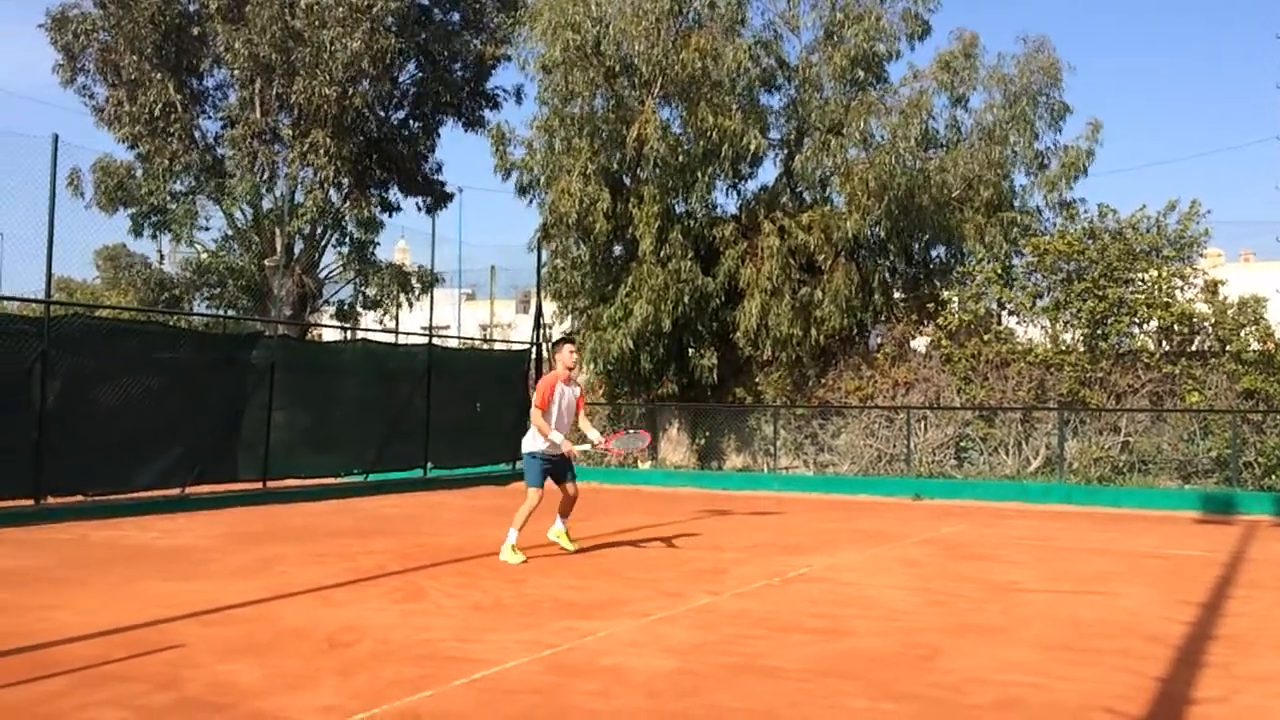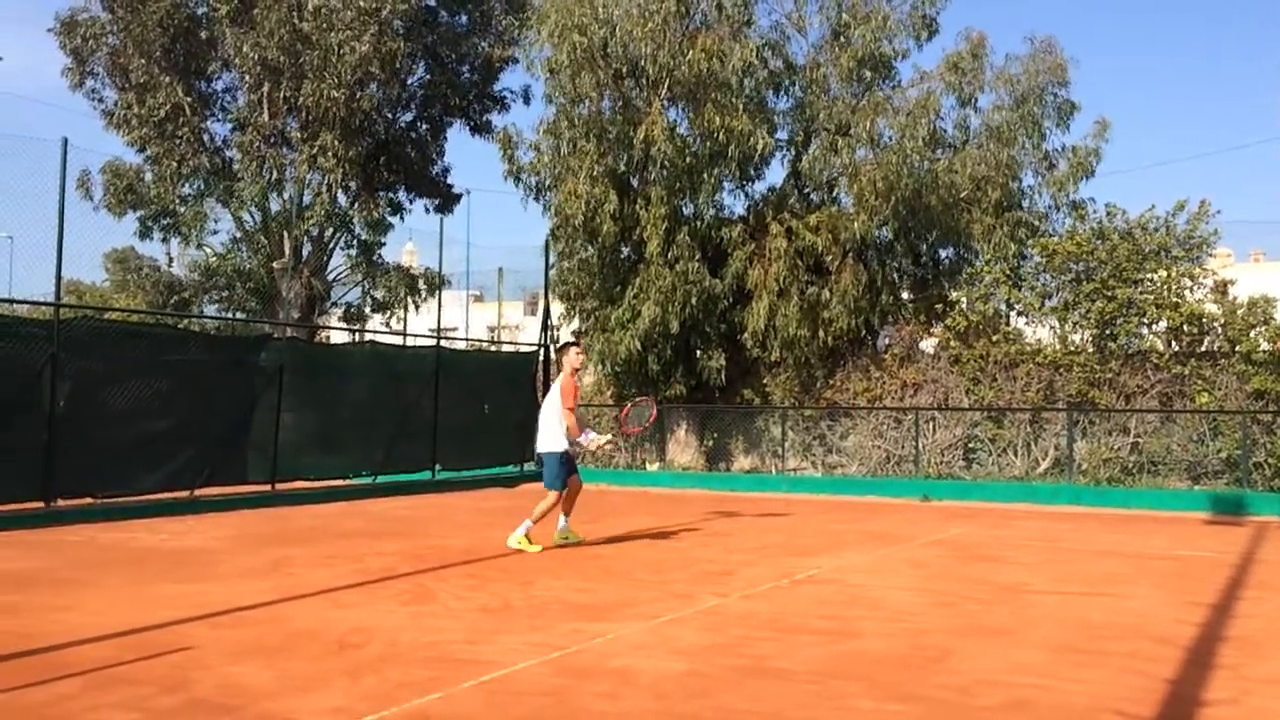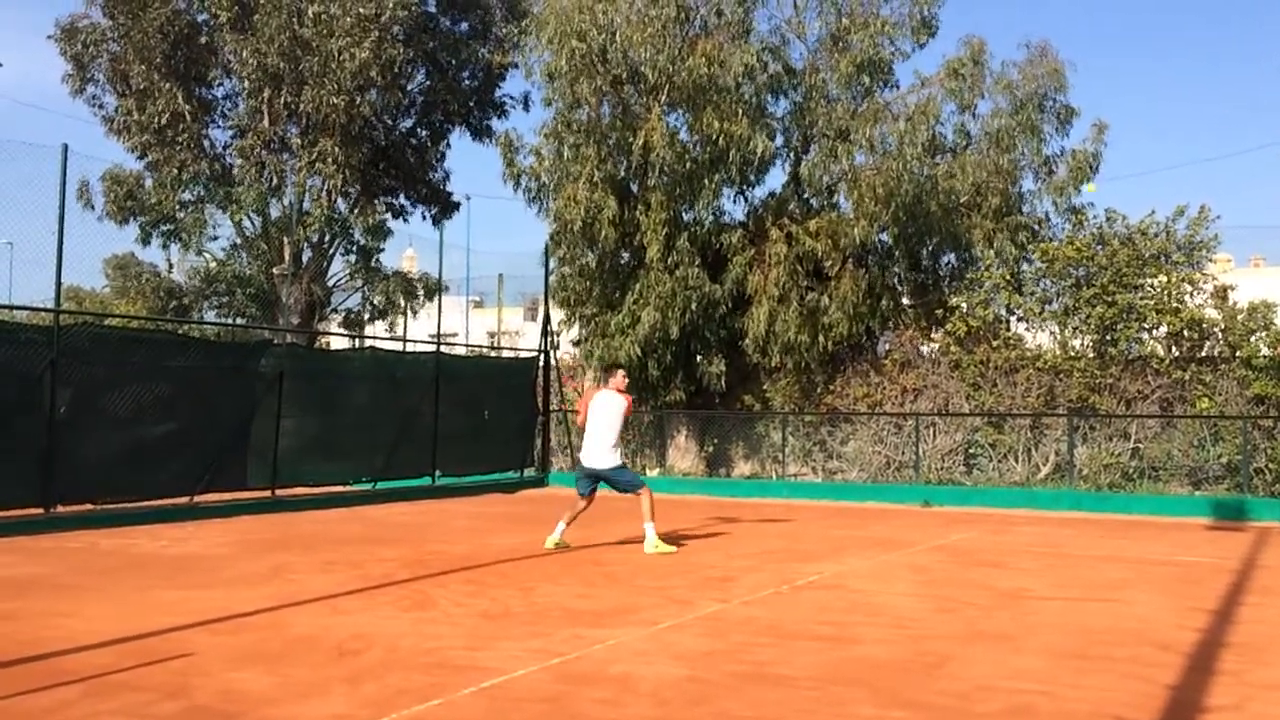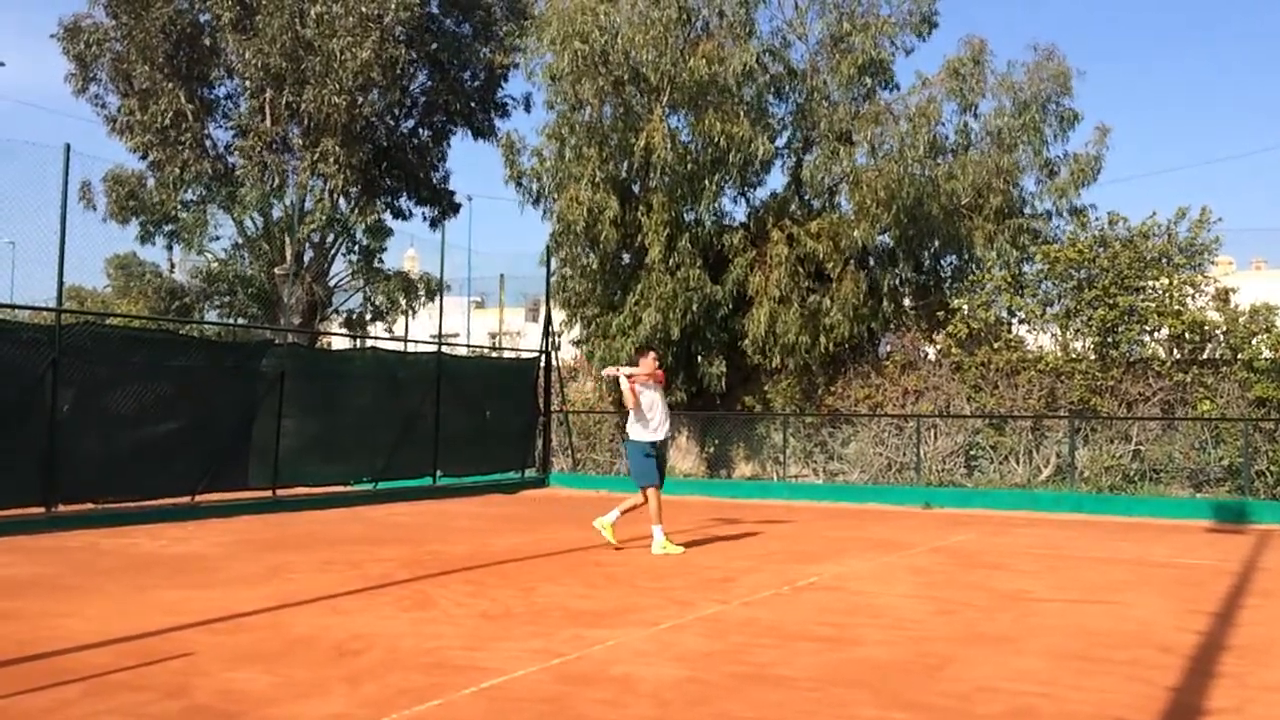
dt=0.5s
person 1, frame 1
left shoulder: (575, 386)
right shoulder: (548, 382)
left elbow: (581, 418)
right elbow: (536, 419)
left wrist: (595, 436)
right wrist: (561, 441)
left hip: (558, 451)
right hip: (536, 449)
left knee: (572, 492)
right knee: (534, 497)
left ankle: (558, 530)
right ankle: (509, 545)
person 1, frame 2
left shoulder: (566, 382)
right shoulder: (569, 383)
left elbow: (571, 419)
right elbow: (569, 420)
left wrist: (593, 436)
right wrist: (588, 440)
left hip: (557, 446)
right hip: (552, 447)
left knee: (575, 484)
right knee: (554, 496)
left ankle: (564, 530)
right ankle: (518, 536)
person 1, frame 3
left shoulder: (590, 394)
right shoulder: (626, 400)
left elbow: (580, 422)
left hip: (587, 461)
right hip: (610, 463)
left knee: (584, 500)
right knee: (645, 493)
left ankle: (555, 537)
right ankle: (652, 541)
person 1, frame 4
left shoulder: (658, 376)
right shoulder: (629, 383)
left elbow: (643, 374)
right elbow: (632, 404)
left wrist: (621, 370)
right wrist: (623, 380)
left hip: (657, 444)
right hip: (639, 444)
left knee: (645, 496)
right knee: (652, 492)
left ankle: (606, 521)
right ankle: (659, 541)
